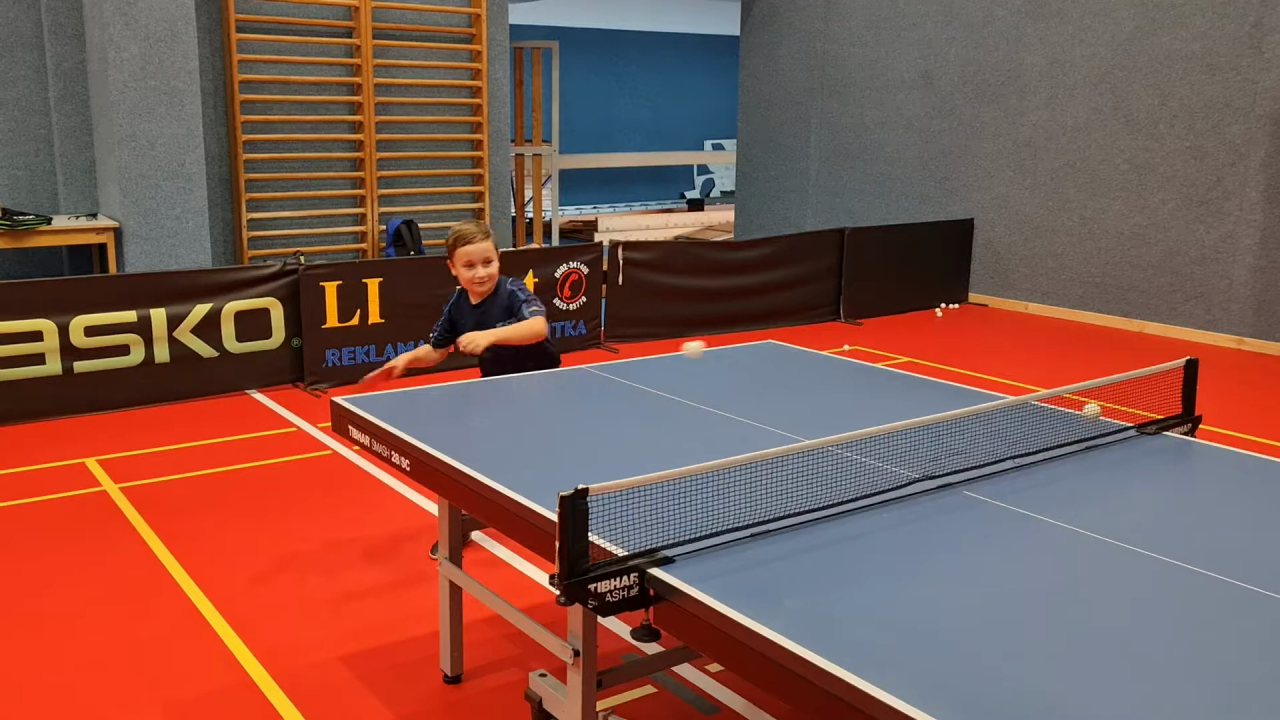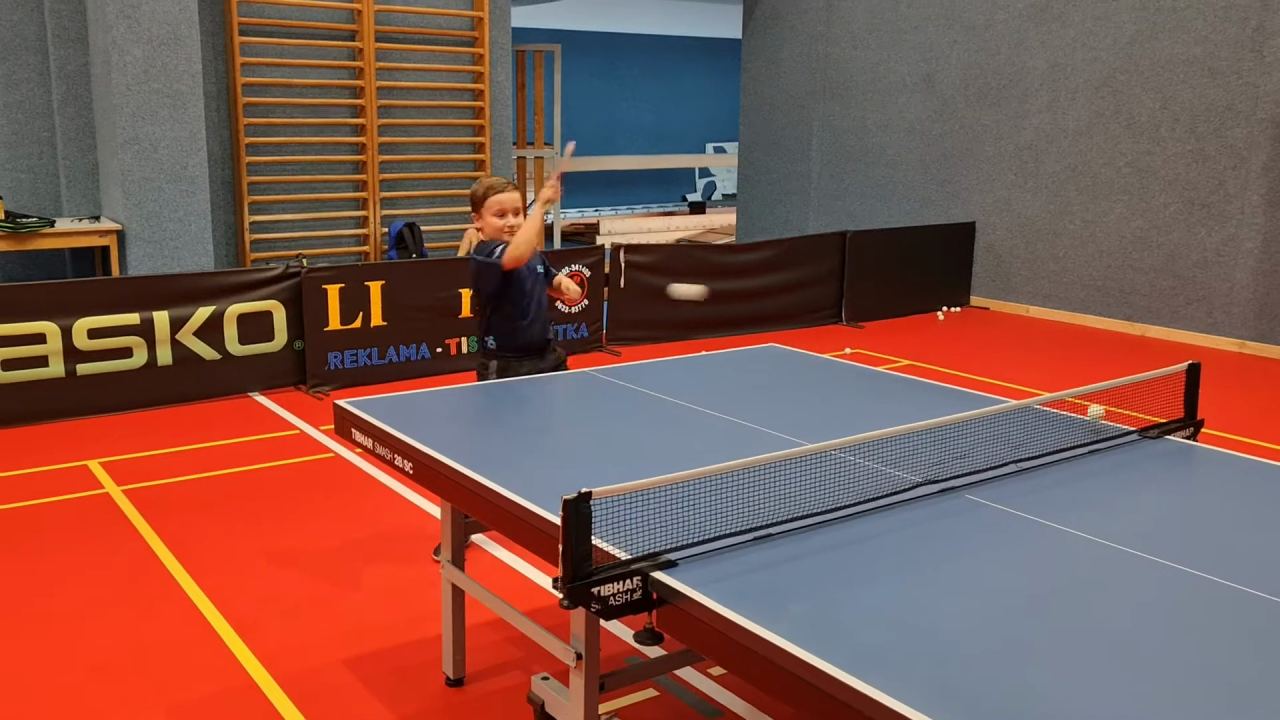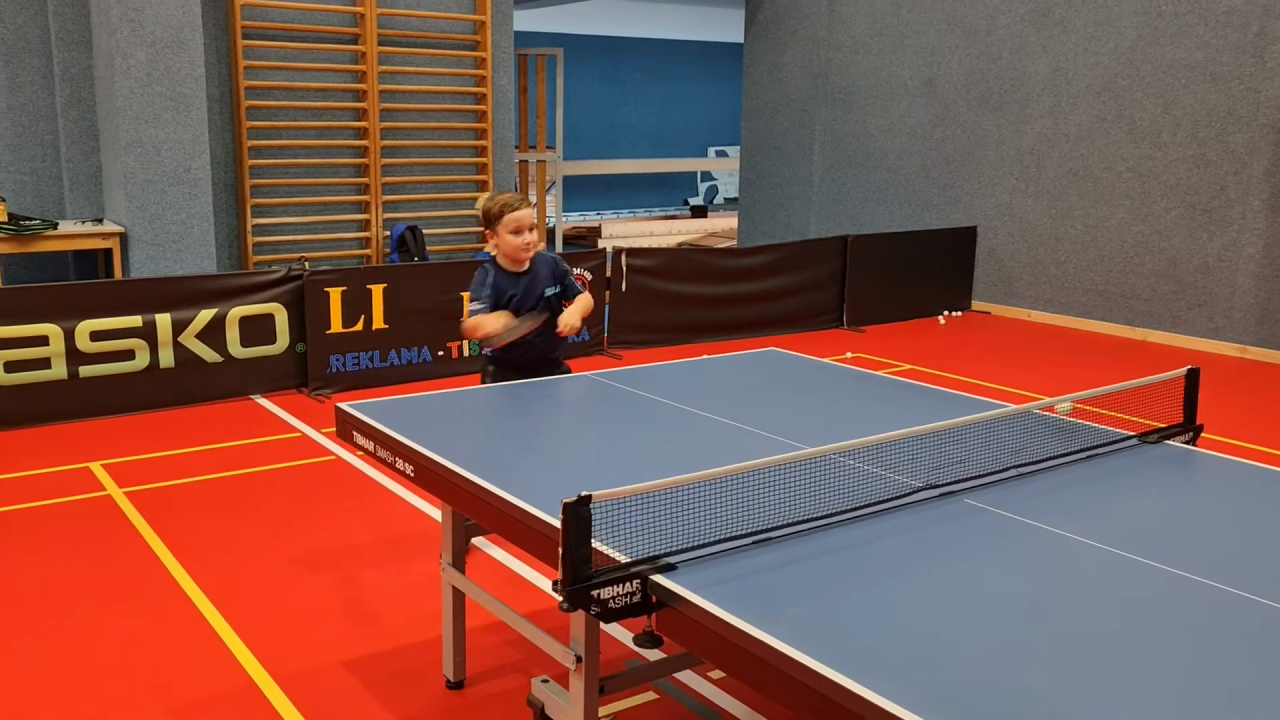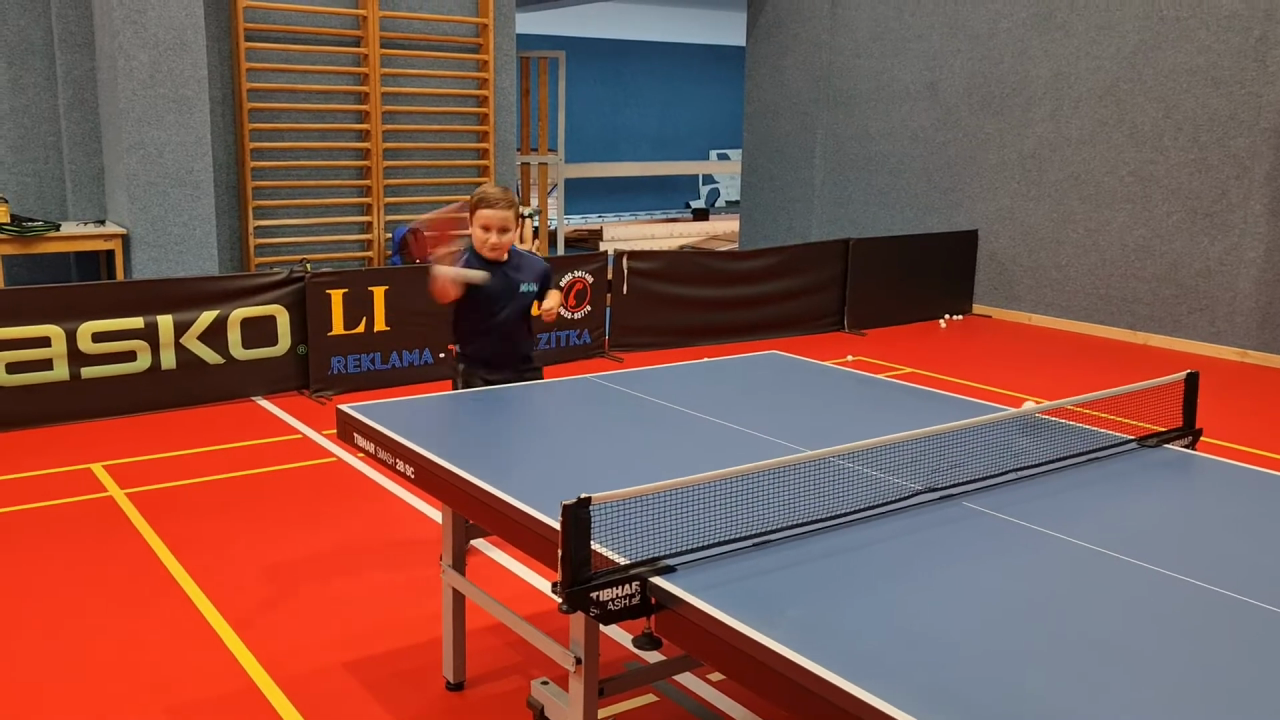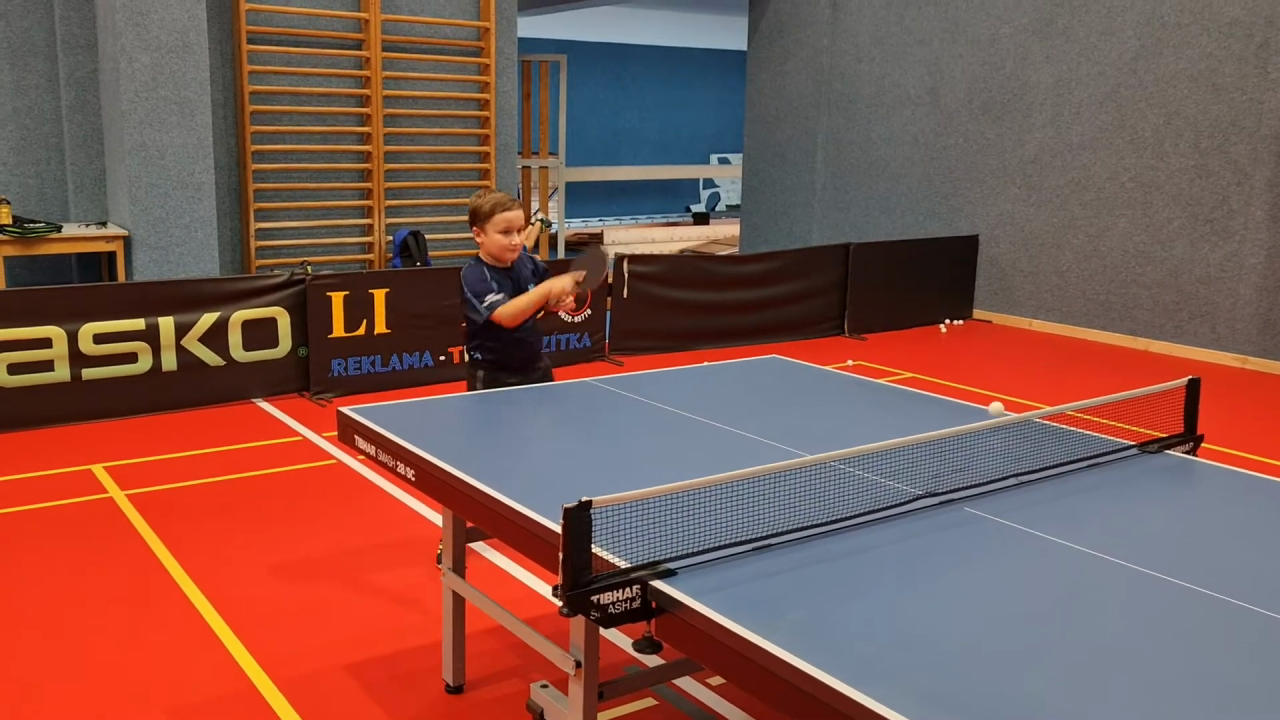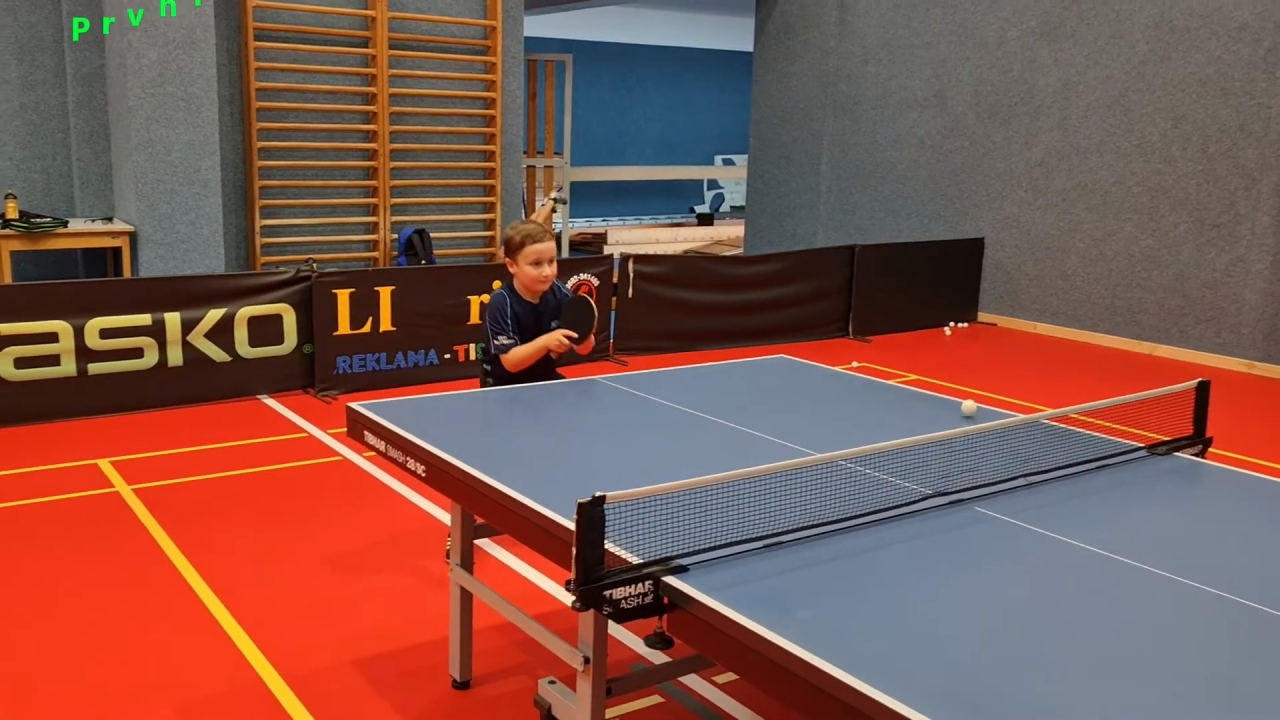
dt=0.5s
person 1, frame 1
left shoulder: (513, 291)
right shoulder: (456, 302)
left elbow: (539, 326)
right elbow: (436, 349)
left wrist: (490, 334)
right wrist: (407, 358)
right ankle: (460, 525)
person 1, frame 2
left shoulder: (534, 252)
right shoulder: (483, 254)
left elbow: (549, 285)
right elbow: (518, 256)
left wrist: (563, 285)
right wrist: (541, 207)
left hip: (543, 357)
right hip: (501, 366)
person 1, frame 3
left shoulder: (550, 264)
right shoulder: (487, 277)
left elbow: (583, 298)
right elbow: (471, 326)
left wrist: (574, 312)
right wrist: (488, 323)
left hip: (550, 370)
right hip: (504, 375)
person 1, frame 4
left shoulder: (534, 265)
right shoulder: (463, 262)
left elbow: (551, 290)
right elbow: (446, 294)
left wrist: (552, 300)
left hip: (523, 371)
right hip: (474, 374)
person 1, frame 5
left shoulder: (528, 263)
right shoulder: (474, 276)
right elbow: (506, 316)
left wrist: (562, 299)
right wrist: (547, 289)
left hip: (534, 369)
right hip: (493, 377)
person 1, frame 6
left shoulder: (560, 294)
right shoulder: (501, 302)
left elbow: (584, 348)
right elbow: (511, 361)
left wrist: (584, 335)
right wrist: (546, 342)
left hip: (545, 382)
right hip: (504, 387)
